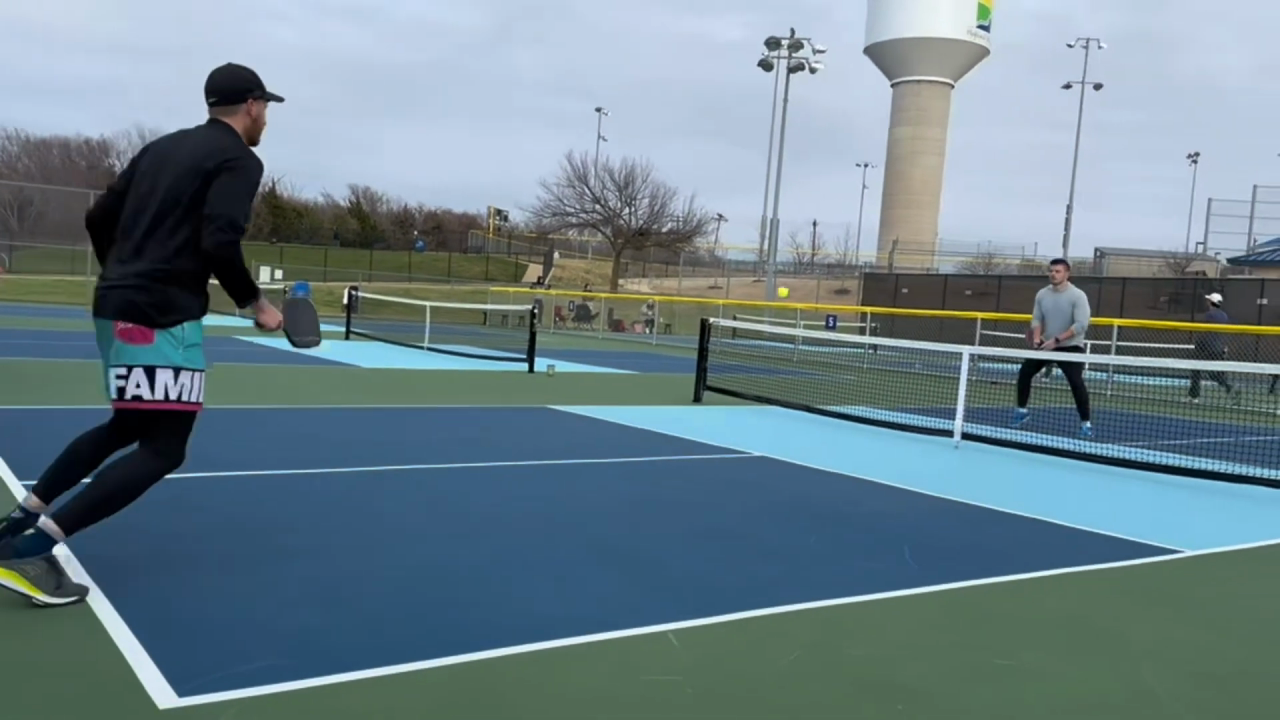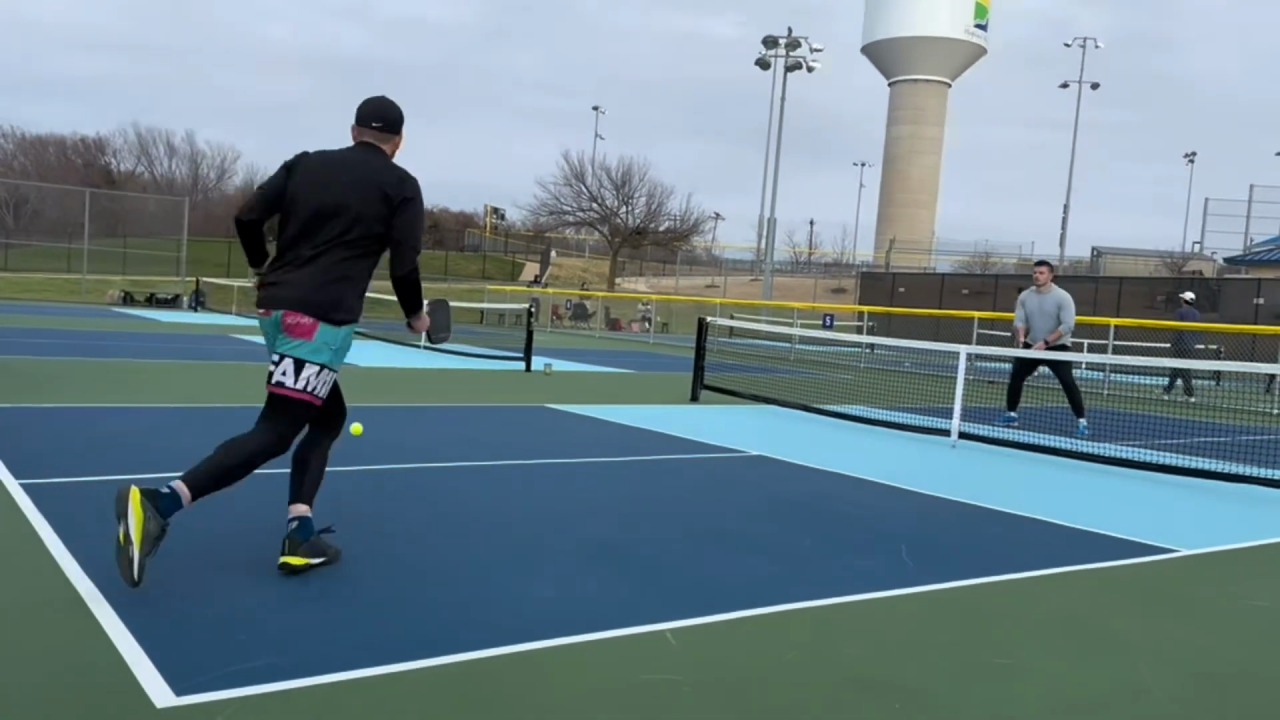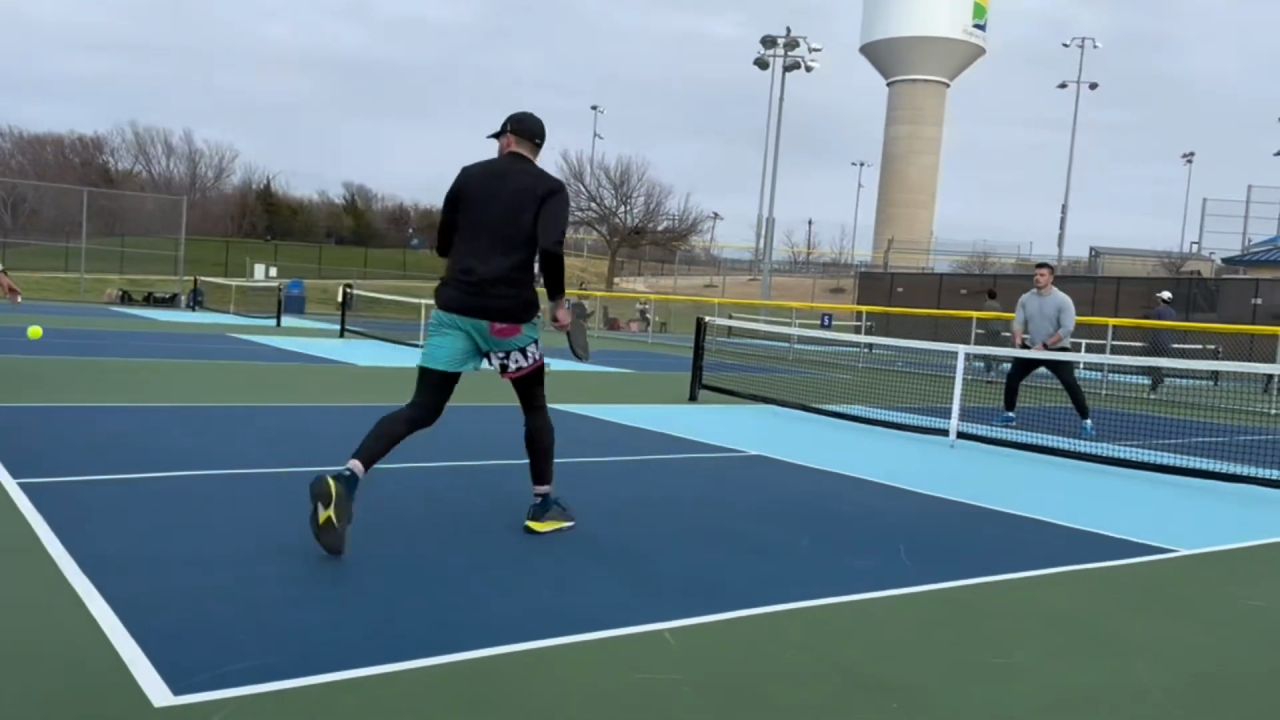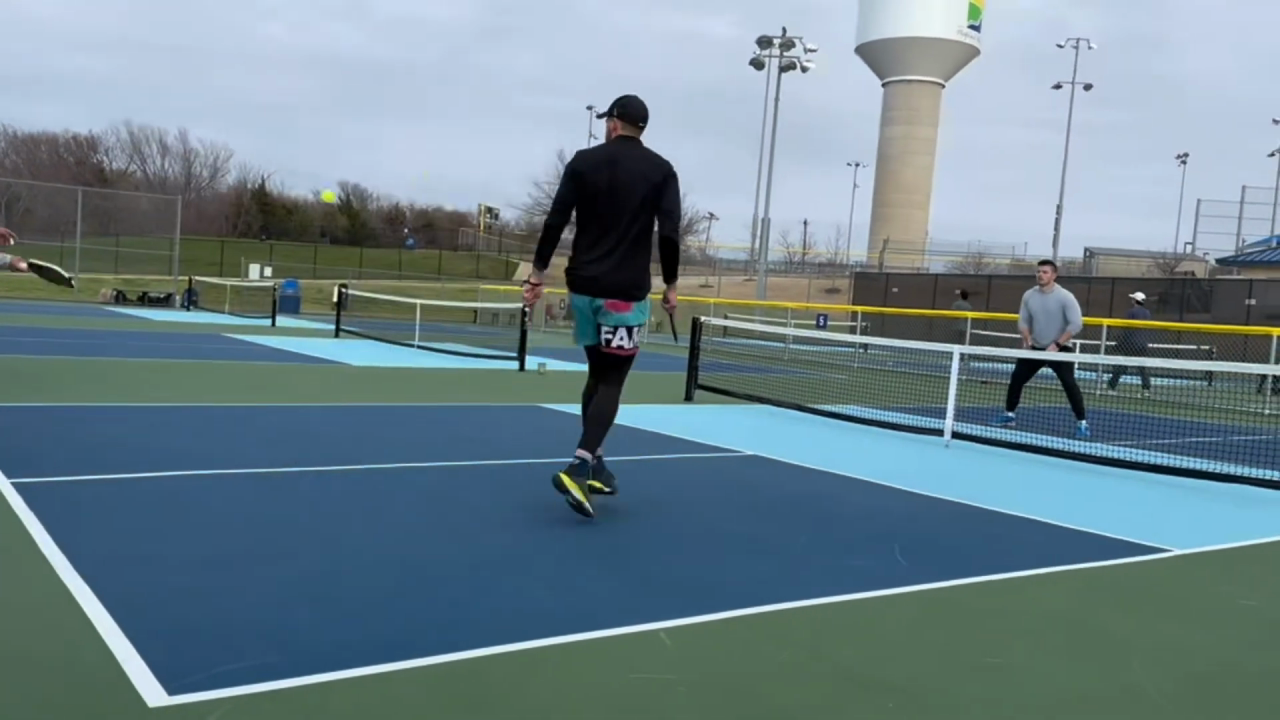
dt=0.3s
person 1, frame 1
left shoulder: (162, 149)
right shoulder: (240, 162)
left elbow: (99, 216)
right elbow: (217, 245)
right wrist: (256, 304)
left hip: (115, 307)
right hip: (165, 315)
left knee: (131, 426)
right knee: (162, 451)
person 1, frame 2
left shoulder: (306, 164)
right shoulder: (401, 185)
left elbow: (247, 217)
right elbow: (404, 268)
left wrist: (265, 275)
right wrist: (415, 313)
left hip: (280, 307)
right hip: (321, 317)
left knee: (329, 418)
right knee: (273, 435)
left ankle: (301, 535)
right ankle: (156, 505)
person 1, frame 3
left shoulder: (468, 176)
right shoulder: (551, 188)
left elbow: (443, 244)
right elbow: (550, 248)
right wrist: (557, 303)
left hip: (454, 305)
right hip: (509, 312)
left knee: (422, 409)
right knee: (534, 403)
left ankle: (346, 479)
right ankle: (543, 503)
person 1, frame 4
left shoulder: (582, 162)
right shoulder: (661, 170)
left elbow: (554, 221)
right elbow: (670, 233)
left wrist: (538, 272)
right wrist: (671, 284)
left hip: (583, 286)
right hip: (625, 291)
left knee: (598, 374)
right knee: (610, 382)
left ankle: (593, 464)
right ankle: (579, 467)
person 2, frame 1
left shoulder: (1078, 296)
right shoulder: (1042, 294)
left elbow: (1081, 325)
right elbow: (1037, 319)
left wrist: (1056, 340)
right wrist: (1036, 337)
left hip: (1071, 347)
right hip: (1046, 345)
left knee: (1077, 383)
right knee: (1025, 372)
left ankle: (1086, 423)
right ankle: (1022, 410)
person 2, frame 2
left shoulder: (1063, 297)
right shoulder: (1025, 296)
left elbow: (1068, 325)
right elbow: (1019, 320)
left wrist: (1045, 342)
right wrist: (1021, 337)
left hip: (1058, 346)
right hip: (1032, 345)
left knee: (1067, 381)
right knee: (1015, 376)
left ankle: (1081, 421)
right ankle: (1011, 414)
person 2, frame 3
left shoulder: (1063, 300)
right shoulder: (1025, 299)
left elbow: (1067, 328)
right elbow: (1018, 322)
left wrist: (1044, 345)
right wrist: (1017, 338)
left hip: (1057, 349)
right hip: (1031, 347)
left knee: (1070, 383)
right knee: (1012, 377)
left ankle: (1086, 421)
right ankle: (1009, 414)
person 2, frame 4
left shoulder: (1066, 297)
right shoulder: (1028, 296)
left elbow: (1076, 325)
right elbow: (1023, 321)
left wrist: (1057, 345)
right wrist: (1026, 340)
left hip: (1060, 348)
right hip: (1035, 348)
left knee: (1069, 383)
right knee: (1017, 378)
left ankle: (1082, 423)
right ankle: (1009, 414)
